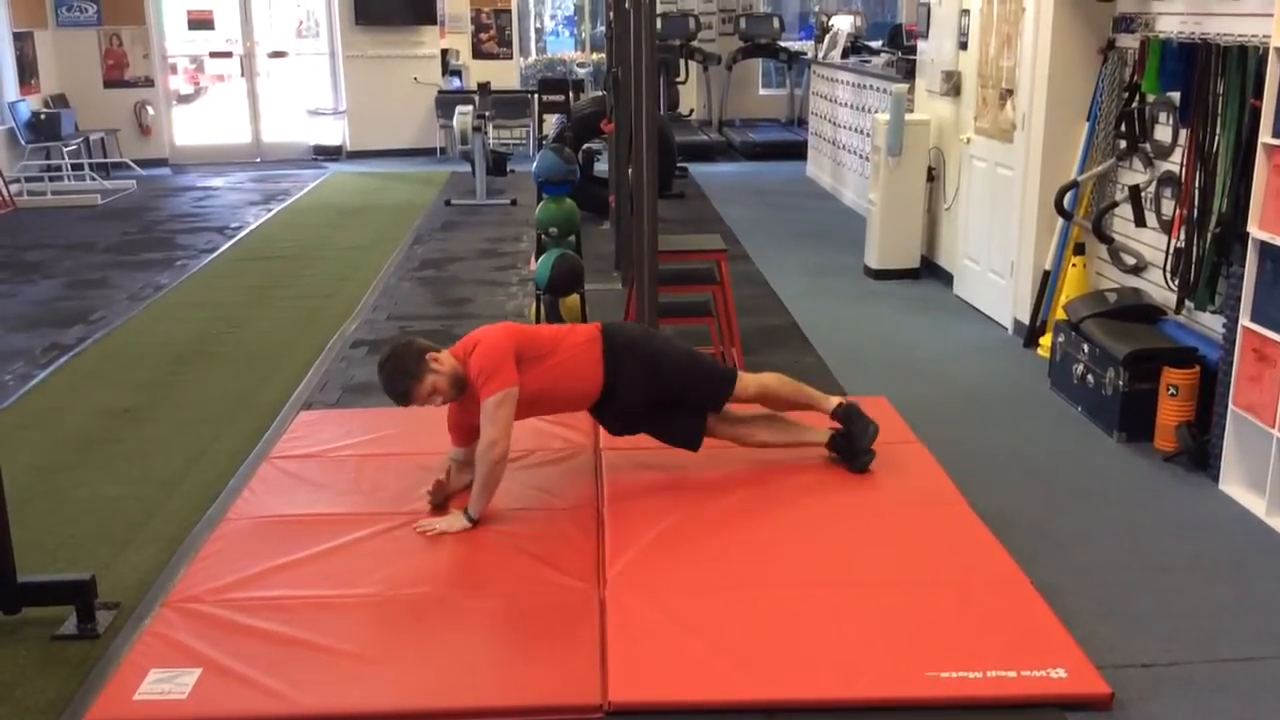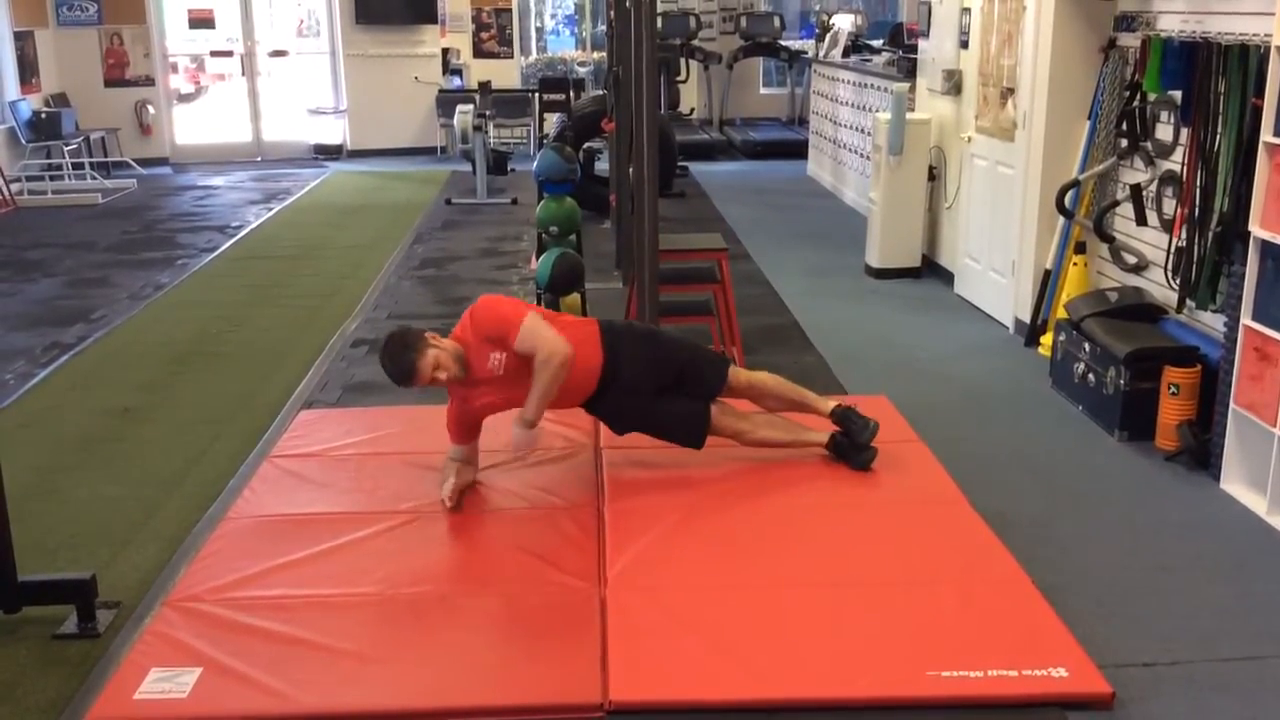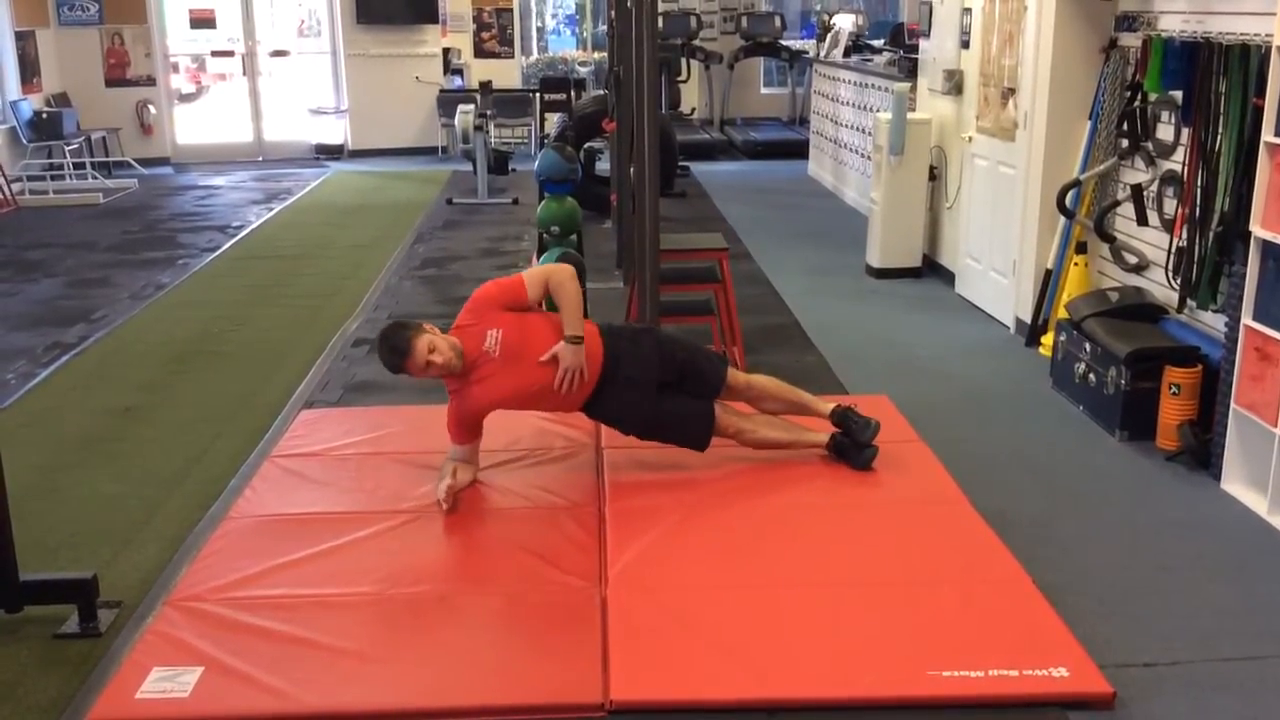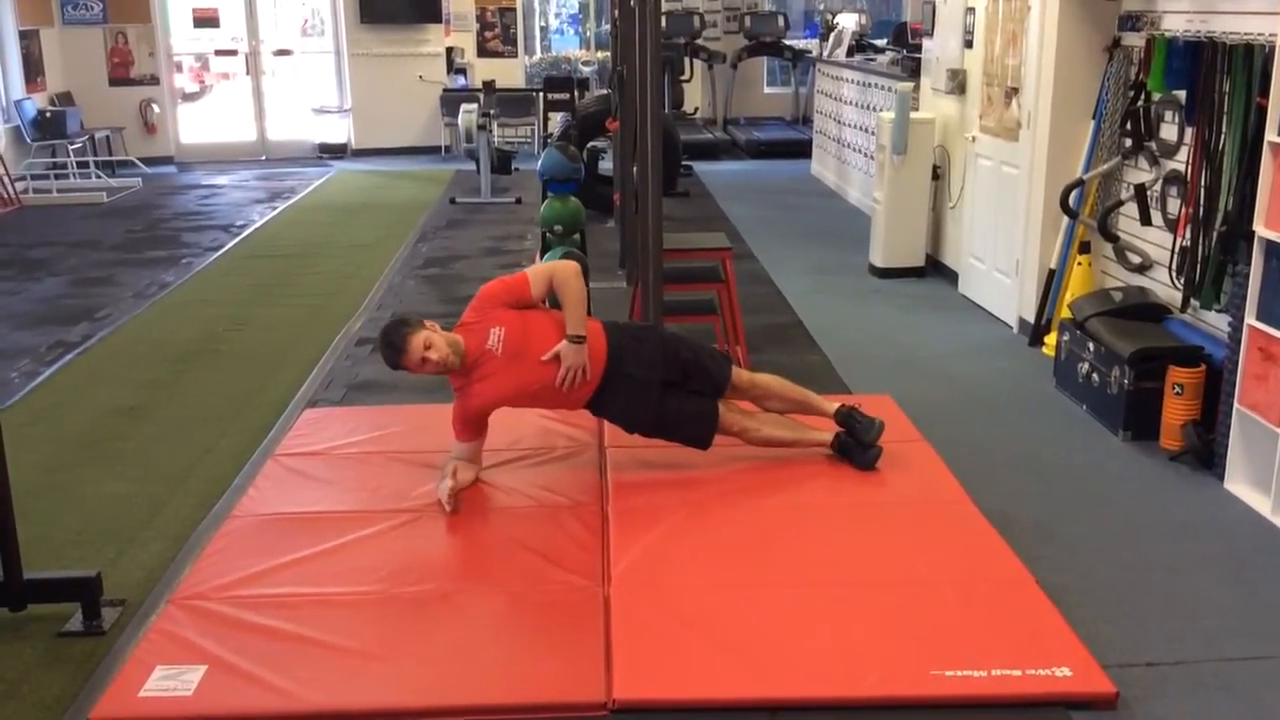
dt=0.5s
person 1, frame 1
left shoulder: (486, 349)
right shoulder: (461, 406)
left elbow: (495, 449)
right elbow: (464, 461)
left wrist: (470, 515)
right wrist: (444, 487)
left hip: (620, 355)
right hip: (611, 404)
left knee: (742, 390)
right knee: (725, 427)
left ankle: (835, 406)
right ankle: (831, 439)
person 1, frame 2
left shoulder: (483, 316)
right shoulder: (463, 402)
left elbow: (557, 352)
right elbow: (463, 457)
left wrist: (528, 422)
right wrist: (456, 479)
left hip: (617, 351)
right hip: (608, 398)
left knee: (738, 382)
right knee: (727, 423)
left ankle: (832, 409)
right ankle: (830, 440)
person 1, frame 3
left shoulder: (480, 307)
right shoulder: (465, 401)
left elbow: (561, 274)
right elbow: (464, 458)
left wrist: (574, 339)
right wrist: (451, 479)
left hip: (617, 351)
right hip: (611, 400)
left knee: (739, 384)
right knee: (730, 425)
left ankle: (832, 411)
right ankle: (830, 443)
person 1, frame 4
left shoulder: (485, 305)
right shoulder: (469, 398)
left elbow: (566, 270)
right elbow: (468, 457)
left wrist: (576, 338)
right wrist: (453, 478)
left hip: (621, 348)
right hip: (614, 396)
left knee: (742, 384)
right knee: (734, 422)
left ankle: (837, 412)
right ankle: (835, 441)
